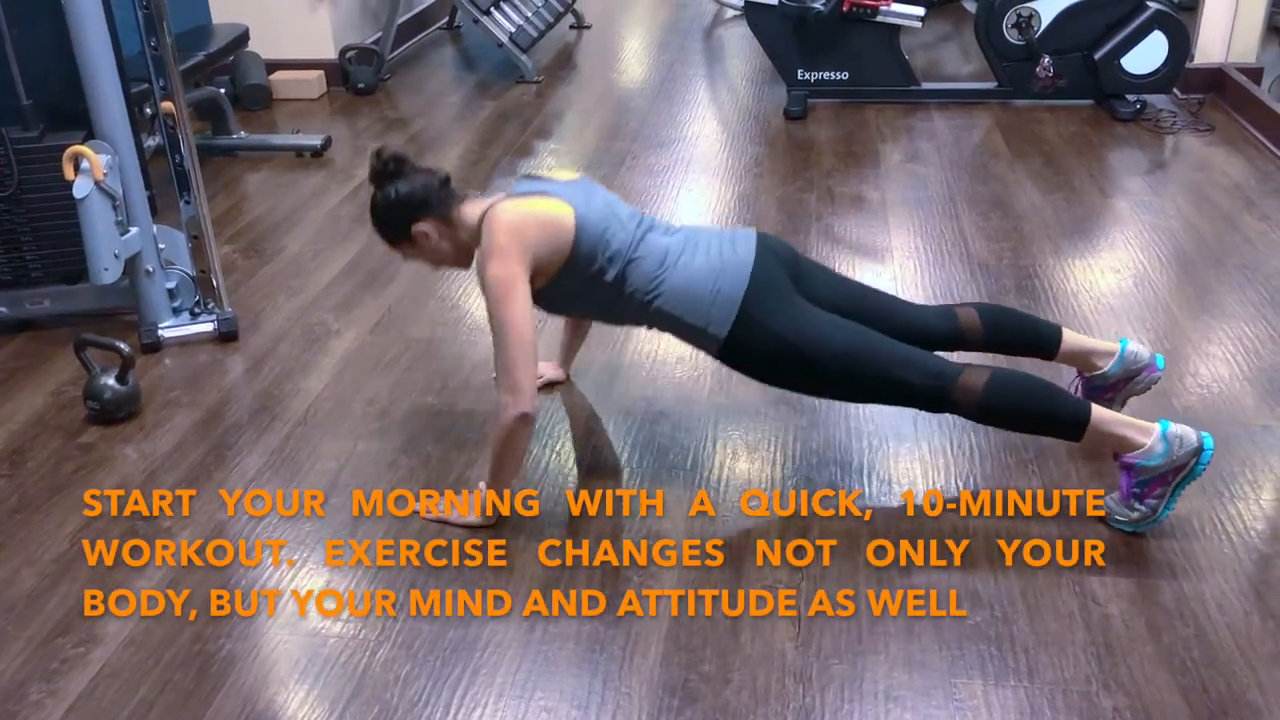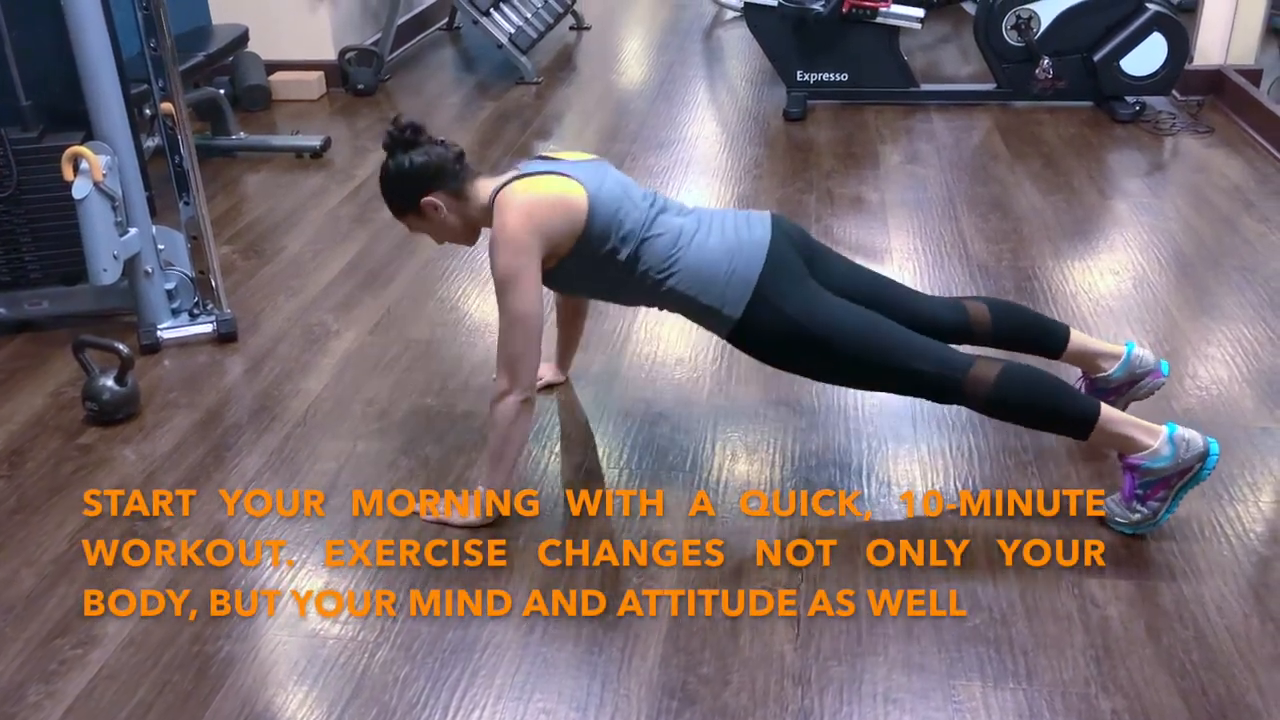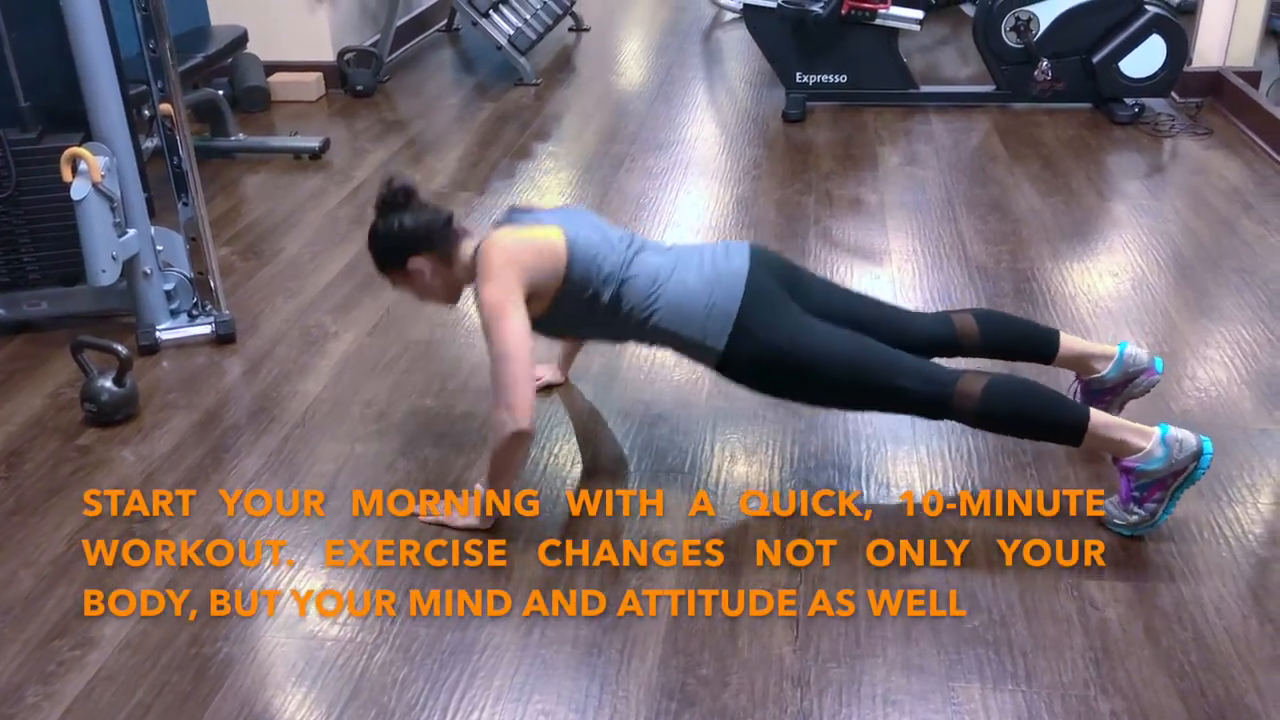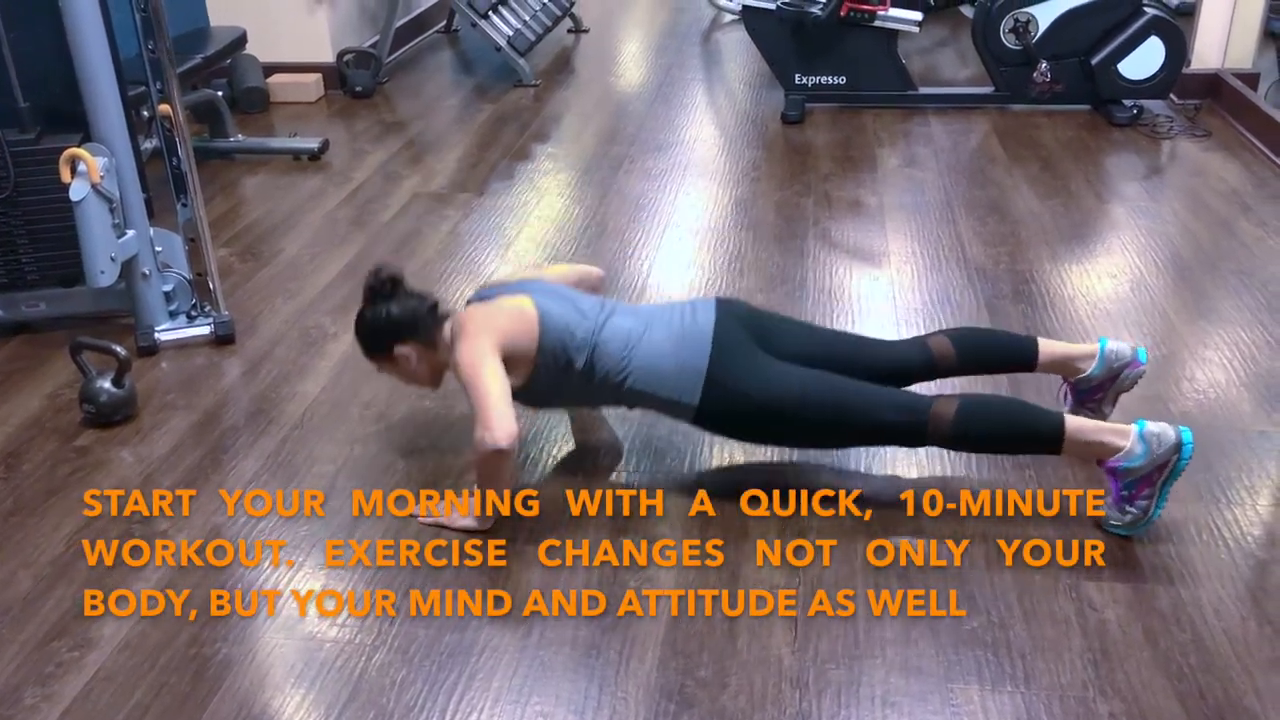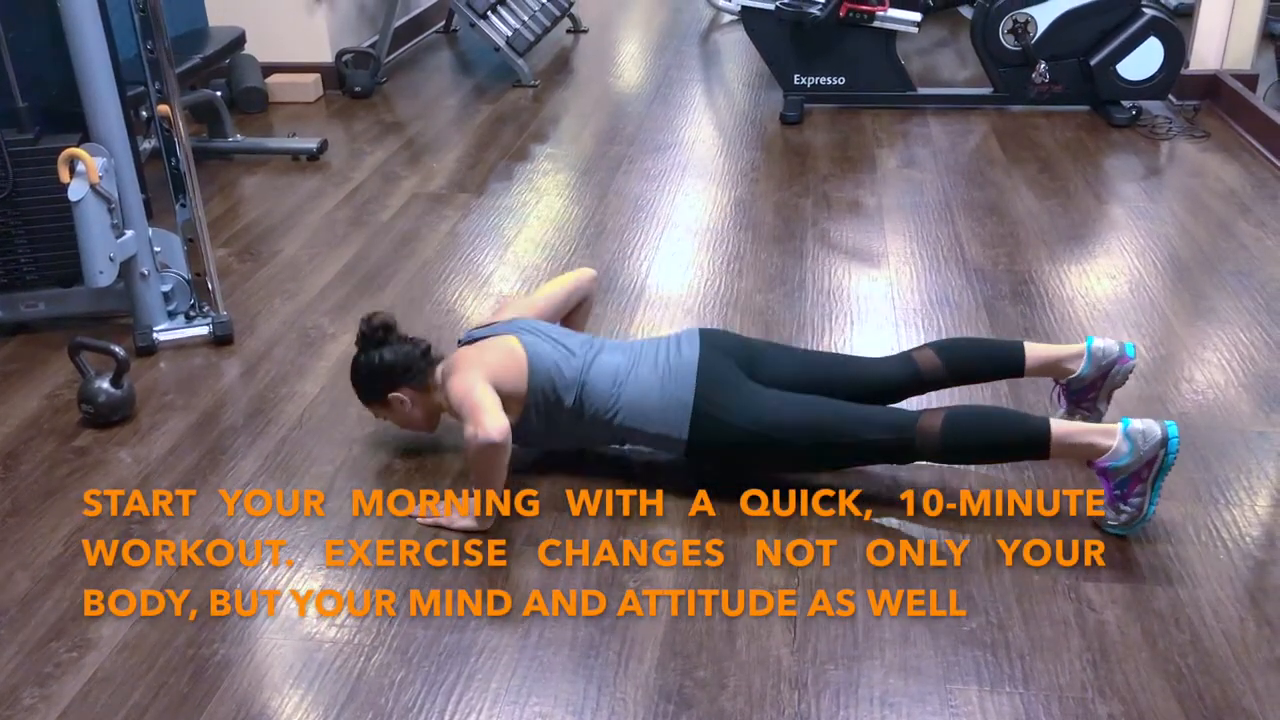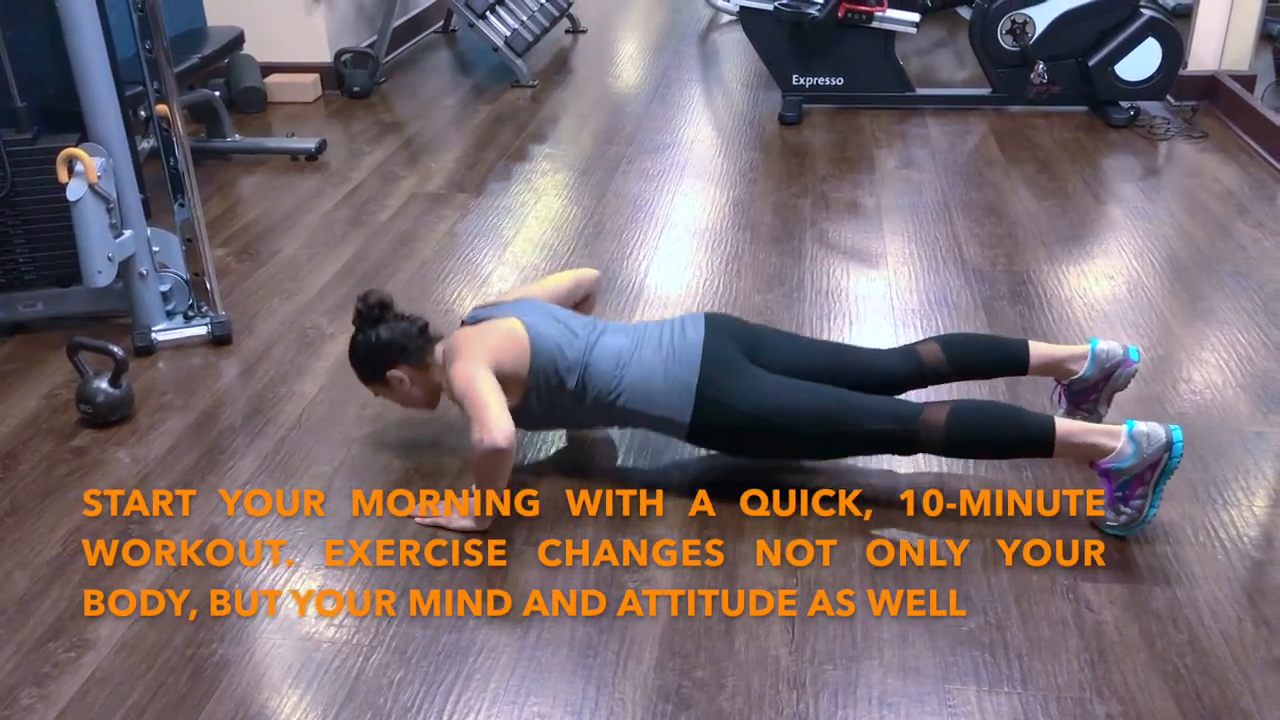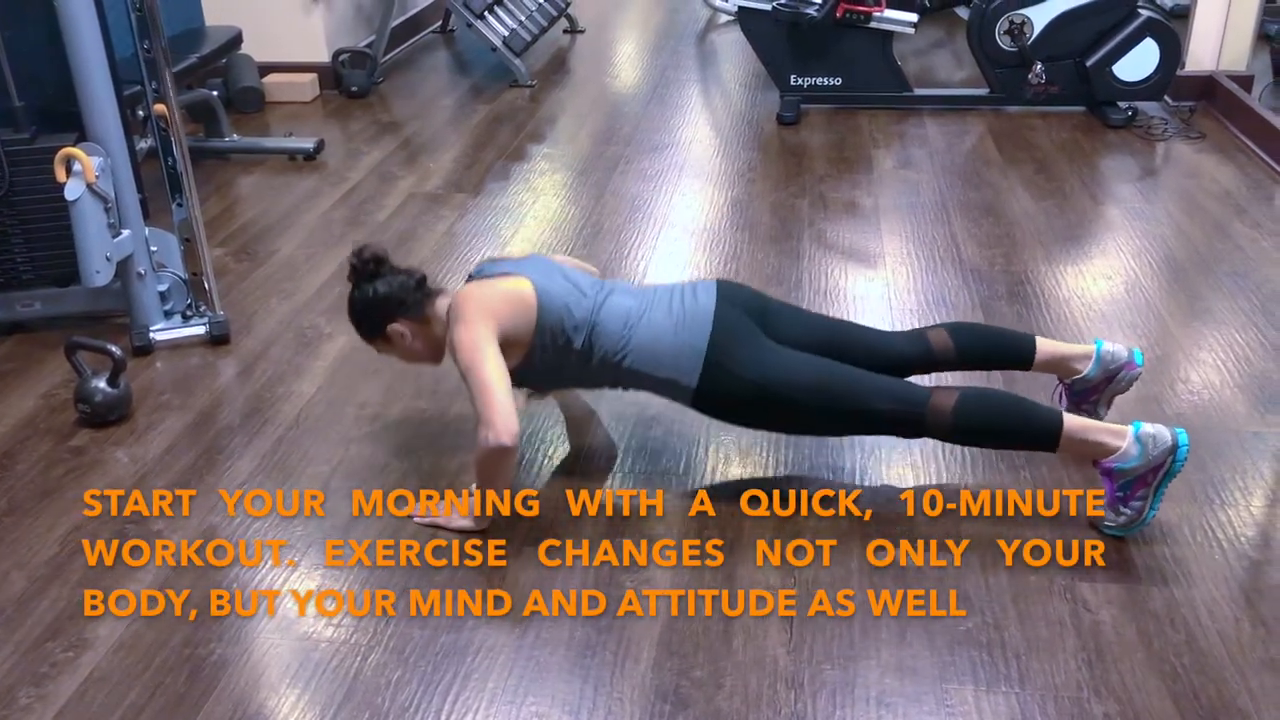
dt=0.2s
person 1, frame 1
left shoulder: (499, 248)
right shoulder: (528, 192)
left elbow: (518, 404)
left wrist: (488, 503)
right wrist: (566, 359)
left hip: (740, 317)
right hip: (746, 258)
left knee: (931, 381)
right knee: (929, 327)
left ankle: (1151, 446)
right ankle: (1109, 358)
person 1, frame 2
left shoulder: (512, 227)
right shoulder: (538, 172)
left elbow: (512, 390)
left wrist: (483, 502)
right wrist: (565, 364)
left hip: (750, 298)
right hip: (760, 242)
left knee: (940, 372)
right knee: (937, 320)
left ankle: (1160, 449)
right ankle: (1114, 360)
person 1, frame 3
left shoulder: (494, 274)
right shoulder: (521, 224)
left elbow: (513, 420)
left wrist: (483, 507)
right wrist: (561, 365)
left hip: (732, 328)
right hip: (737, 271)
left knee: (926, 388)
right knee: (926, 334)
left ankle: (1150, 450)
right ankle: (1107, 361)
person 1, frame 4
left shoulder: (470, 343)
right shoulder: (499, 298)
left elbow: (498, 442)
right elbow: (593, 277)
left wrist: (479, 509)
left hip: (715, 385)
right hip: (712, 326)
left knee: (902, 416)
right knee: (900, 359)
left ankle: (1131, 448)
right ankle: (1093, 360)
person 1, frame 5
left shoulder: (462, 378)
right shoulder: (498, 327)
left elbow: (490, 435)
right elbow: (585, 278)
left wrist: (483, 511)
left hip: (705, 417)
right hip: (698, 355)
left knee: (895, 433)
right knee: (888, 378)
left ankle: (1118, 443)
right ankle: (1081, 358)
person 1, frame 6
left shoulder: (464, 365)
right shoulder: (492, 315)
left elbow: (496, 439)
right elbow: (588, 277)
left wrist: (483, 511)
left hip: (705, 401)
right hip: (703, 340)
left knee: (896, 422)
right knee: (889, 368)
left ankle: (1122, 444)
right ankle: (1083, 359)
person 1, frame 7
left shoulder: (467, 326)
right shoulder: (489, 279)
left elbow: (502, 437)
left wrist: (482, 512)
left hip: (712, 366)
right hip: (711, 308)
left knee: (901, 405)
right knee: (898, 352)
left ankle: (1127, 448)
right ankle: (1087, 360)
